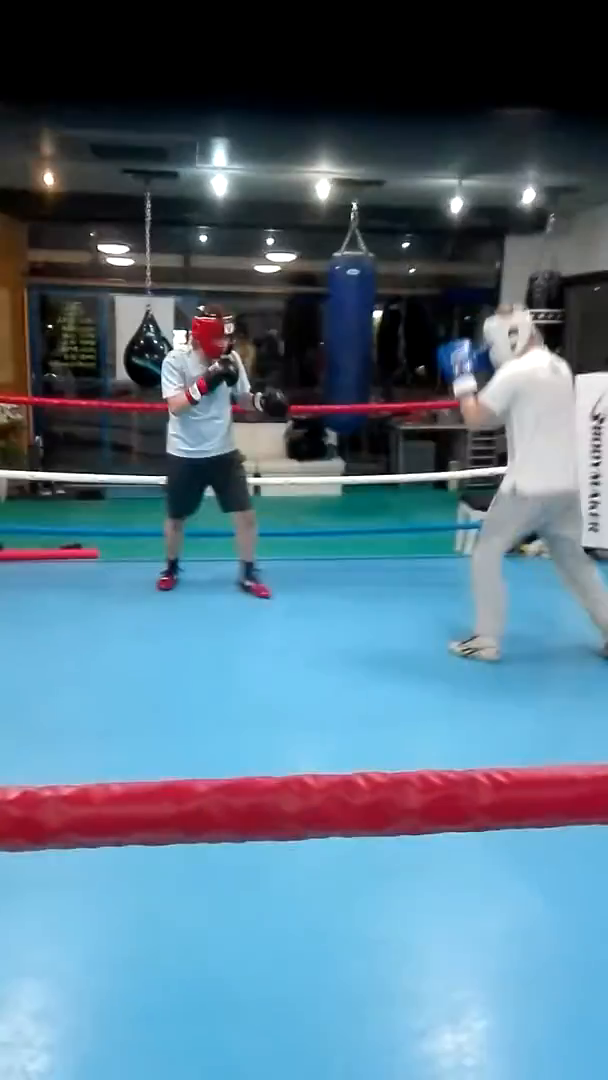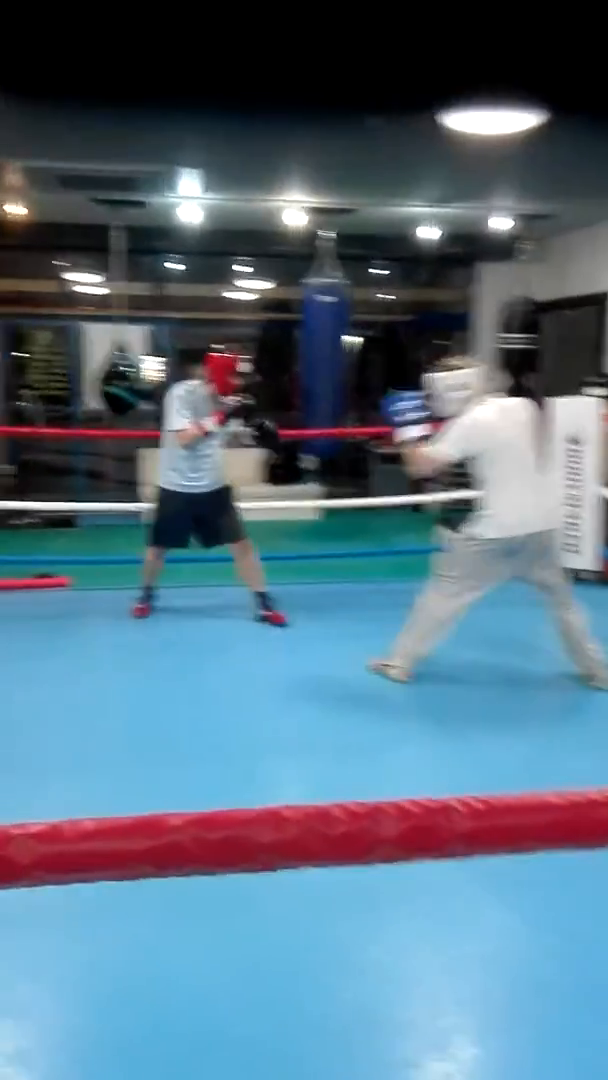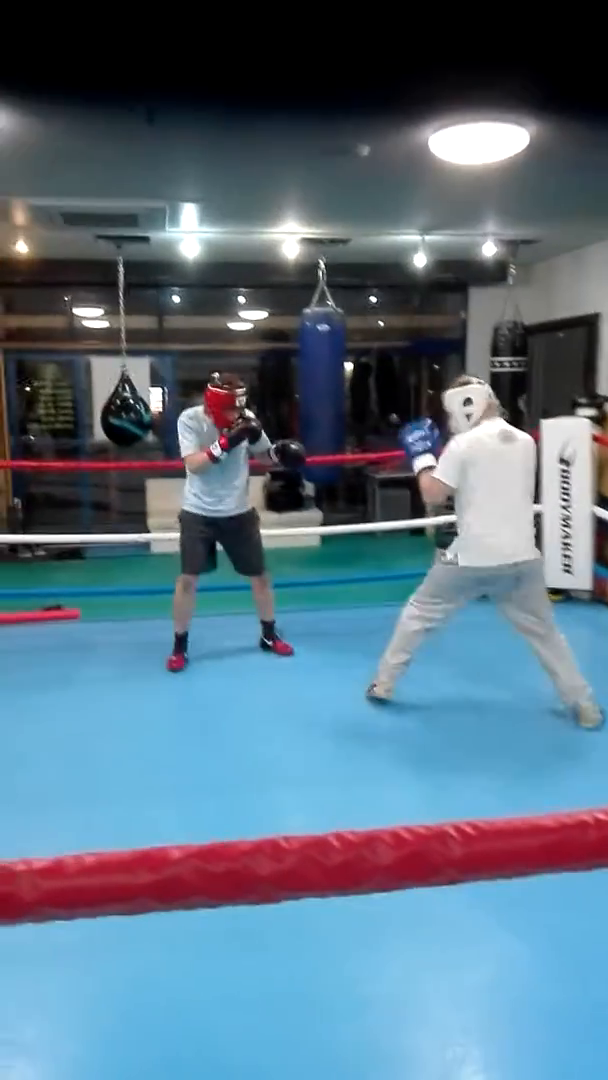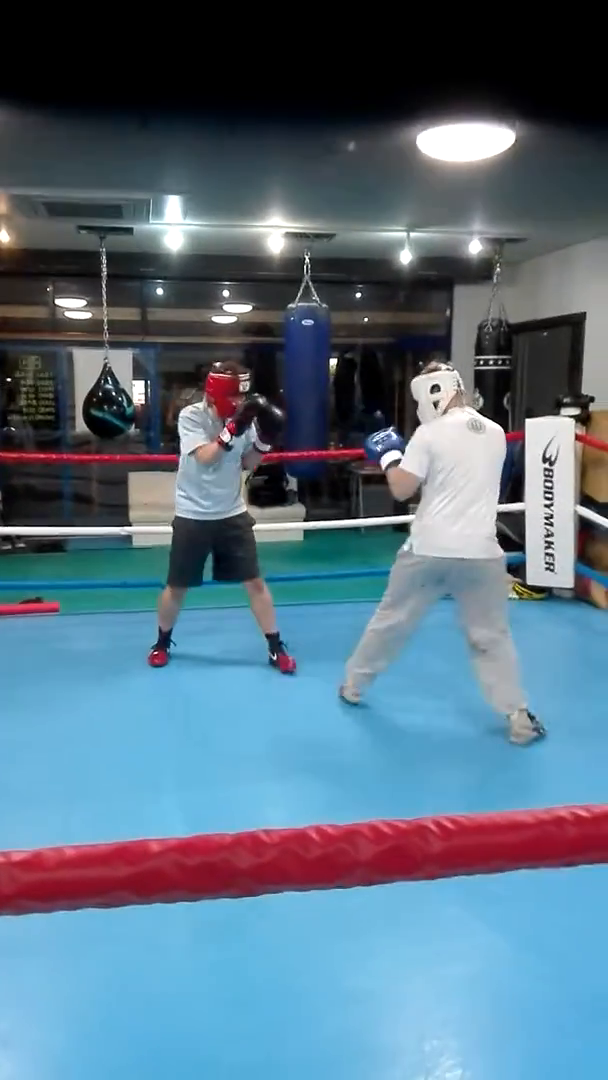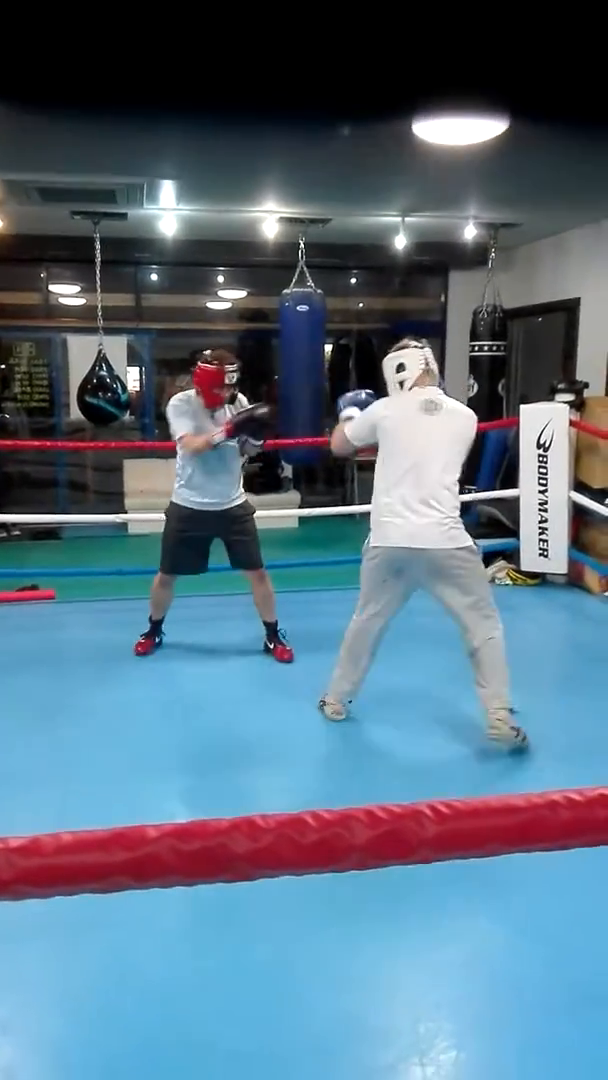
dt=0.4s
person 1, frame 1
left shoulder: (514, 372)
right shoulder: (560, 369)
left elbow: (476, 418)
left wrist: (462, 379)
left hip: (527, 486)
right hip: (565, 486)
left knee: (487, 554)
right knee: (573, 563)
left ankle: (485, 640)
person 1, frame 2
left shoulder: (468, 424)
right shoulder: (522, 408)
left elbow: (422, 468)
left hip: (496, 531)
right hip: (540, 527)
left knee: (446, 590)
right knee: (560, 597)
left ankle: (400, 662)
person 1, frame 3
left shoulder: (463, 444)
right shoulder: (525, 441)
left elbow: (433, 496)
left wrist: (421, 456)
left hip: (471, 559)
right hip: (521, 558)
left knee: (420, 613)
right knee: (543, 630)
left ankle: (384, 682)
right ankle: (584, 704)
person 1, frame 4
left shoulder: (430, 433)
right shoulder: (496, 434)
left elbow: (401, 490)
left wrist: (387, 452)
left hip: (428, 552)
right hip: (480, 554)
left knee: (390, 620)
right knee: (491, 639)
left ankle: (353, 685)
right ankle: (518, 717)
person 1, frame 5
left shoulder: (385, 410)
right shoulder: (465, 417)
left elbow: (338, 445)
left wrist: (350, 409)
left hip: (390, 542)
right hip: (445, 543)
left knee: (366, 624)
right knee: (483, 625)
left ankle: (336, 700)
right ankle: (500, 716)
person 2, frame 1
left shoulder: (231, 359)
right shoulder: (175, 360)
left elbow: (243, 399)
right elbow: (175, 406)
left wrist: (262, 401)
right wrist: (206, 382)
left hip: (223, 452)
right hip: (184, 455)
left knee: (245, 514)
right knee: (176, 518)
left ankle: (248, 574)
right ankle: (171, 568)
person 2, frame 2
left shoulder: (222, 399)
right shoulder: (183, 392)
right elbow: (185, 438)
right wrist: (220, 417)
left hip: (213, 487)
right hip: (177, 487)
left knee: (242, 544)
right knee: (158, 548)
left ankle: (264, 605)
right ankle: (146, 595)
person 2, frame 3
left shoulder: (246, 419)
right shoulder: (190, 419)
left elbow: (261, 455)
right elbow: (194, 465)
left wrist: (280, 452)
right wrist: (226, 441)
left hip: (238, 512)
right hip: (199, 513)
left knee: (259, 577)
right knee: (187, 579)
left ankle: (269, 635)
right ankle: (179, 645)
person 2, frame 4
left shoulder: (242, 415)
right shoulder: (191, 415)
left elbow: (248, 463)
right elbow: (206, 457)
left wrist: (265, 437)
right wrist: (233, 429)
left hip: (232, 514)
right hip: (193, 516)
left knee: (255, 581)
right knee: (177, 587)
left ankle: (276, 649)
right ankle: (162, 642)
person 2, frame 5
left shoulder: (238, 401)
right shoulder: (181, 404)
left elbow: (247, 450)
right elbow: (192, 447)
left wrist: (257, 433)
right wrist: (227, 429)
left hip: (232, 504)
right hip: (189, 506)
left knee: (257, 571)
right knee: (167, 574)
left ankle: (273, 636)
right ankle: (154, 631)
